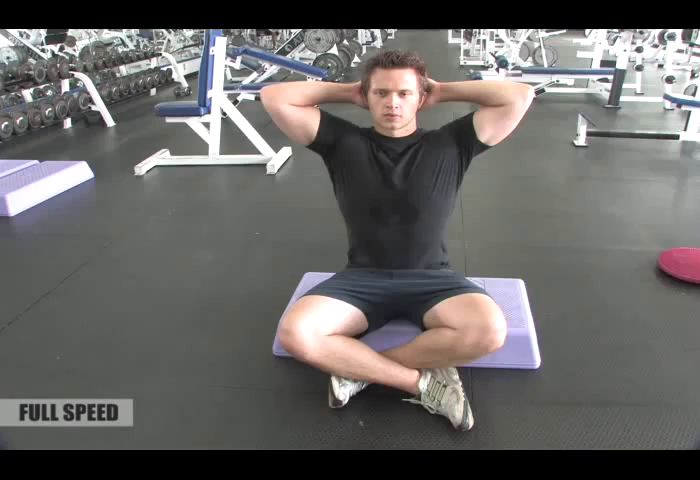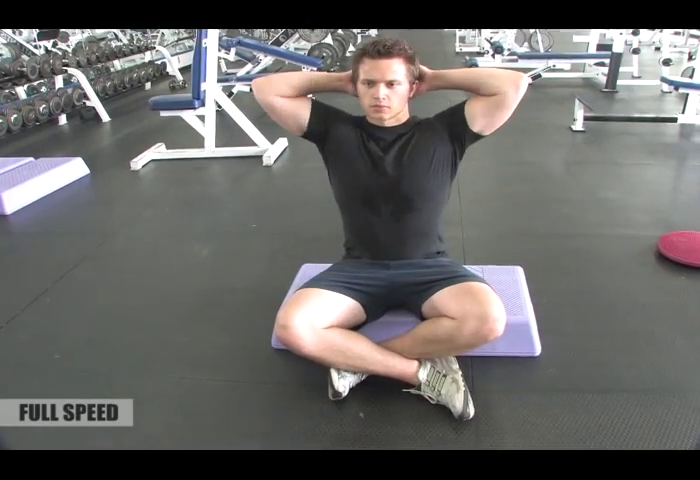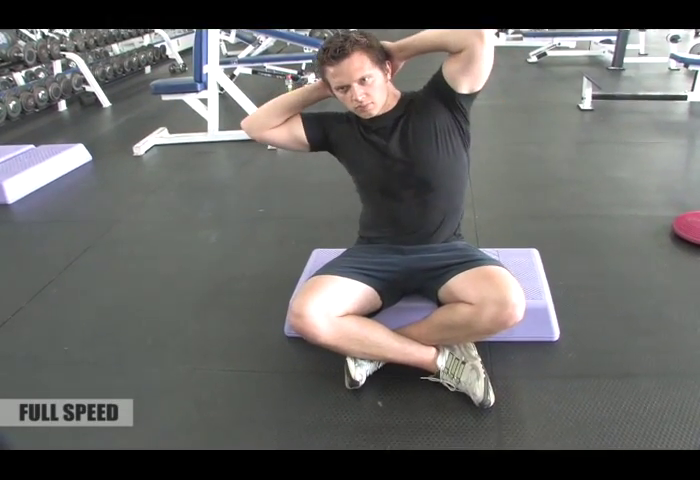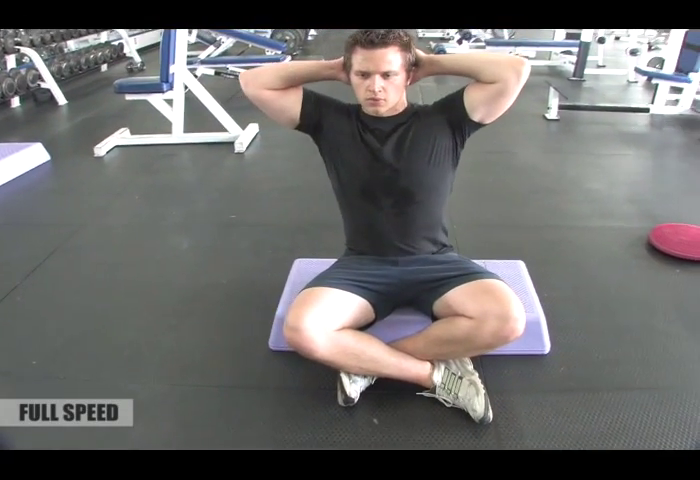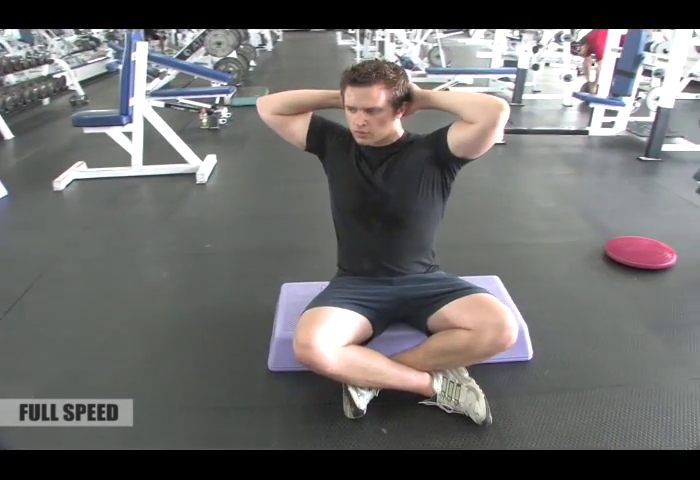
dt=1s
person 1, frame 1
left shoulder: (450, 145)
right shoulder: (343, 141)
left elbow: (519, 97)
right elbow: (274, 98)
left wrist: (443, 91)
right wrist: (345, 91)
left hip: (430, 279)
right hip: (362, 278)
left knee: (489, 330)
right knee: (295, 333)
left ankle: (358, 367)
right ankle: (421, 382)
person 1, frame 2
left shoulder: (443, 133)
right shoulder: (335, 130)
left elbow: (514, 85)
right elbow: (265, 89)
left wrist: (436, 78)
right wrist: (337, 81)
left hip: (427, 267)
right hip: (359, 269)
left knee: (488, 319)
right knee: (291, 328)
left ankle: (356, 359)
right ankle: (421, 372)
person 1, frame 3
left shoulder: (441, 104)
right shoulder: (338, 129)
left elbow: (479, 35)
right elbow: (256, 127)
left wrist: (402, 48)
right wrist: (317, 90)
left hip: (443, 251)
right hip: (375, 253)
left knee: (506, 305)
right knee: (306, 316)
left ankle: (373, 347)
right ankle: (439, 360)
person 1, frame 4
left shoulder: (443, 121)
right shoulder: (331, 120)
left elbow: (515, 72)
right elbow: (254, 82)
left wrist: (432, 63)
right wrist: (330, 68)
left hip: (434, 263)
right hip: (363, 265)
left knee: (507, 319)
right knee: (301, 330)
left ankle: (364, 360)
right ankle: (436, 375)
person 1, frame 5
left shoulder: (434, 152)
right shoulder: (334, 144)
left elbow: (495, 114)
right elbow: (268, 107)
left wrist: (426, 97)
right wrist: (335, 98)
left hip: (423, 282)
right hip: (357, 284)
left knee: (501, 329)
right knee: (310, 347)
left ankle: (368, 374)
right ankle: (434, 384)
